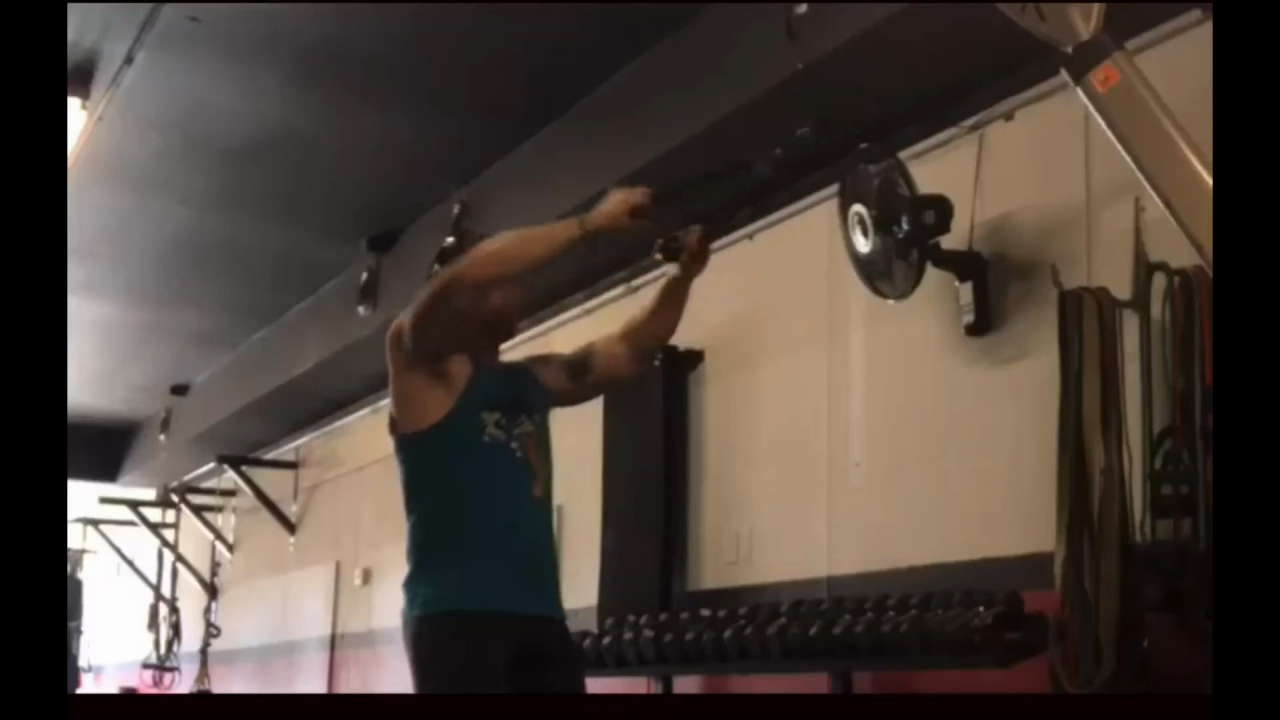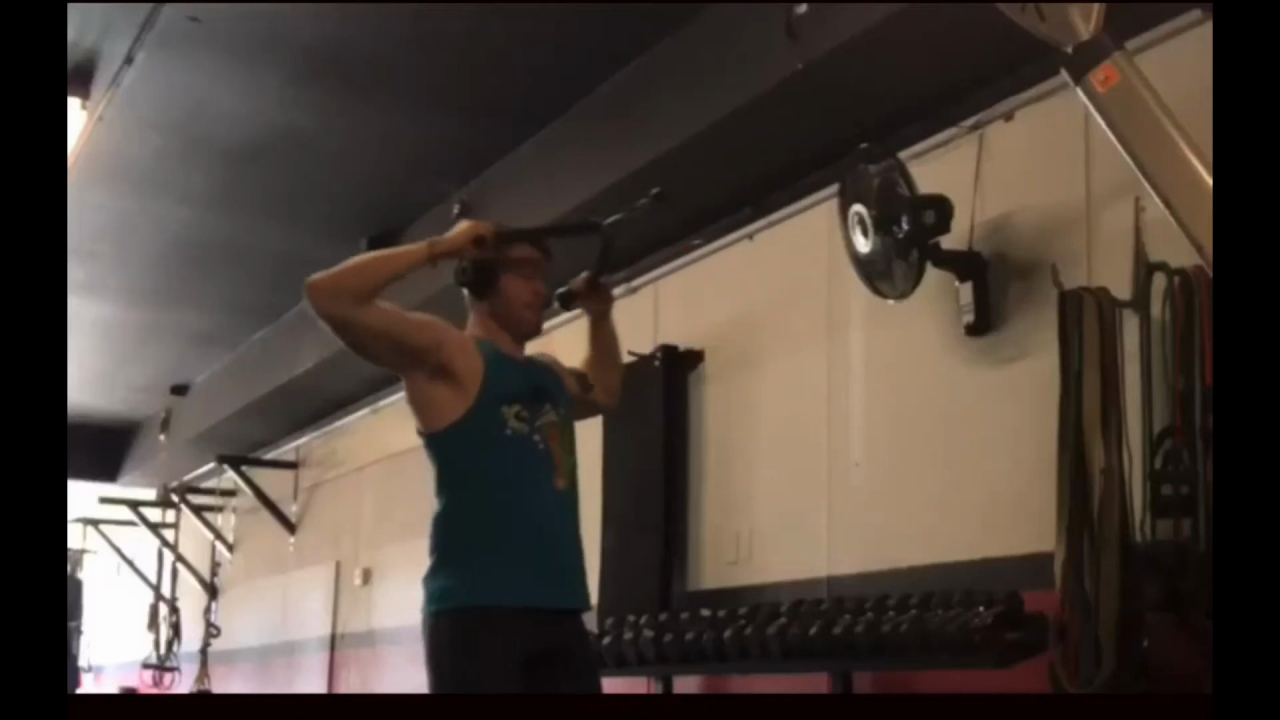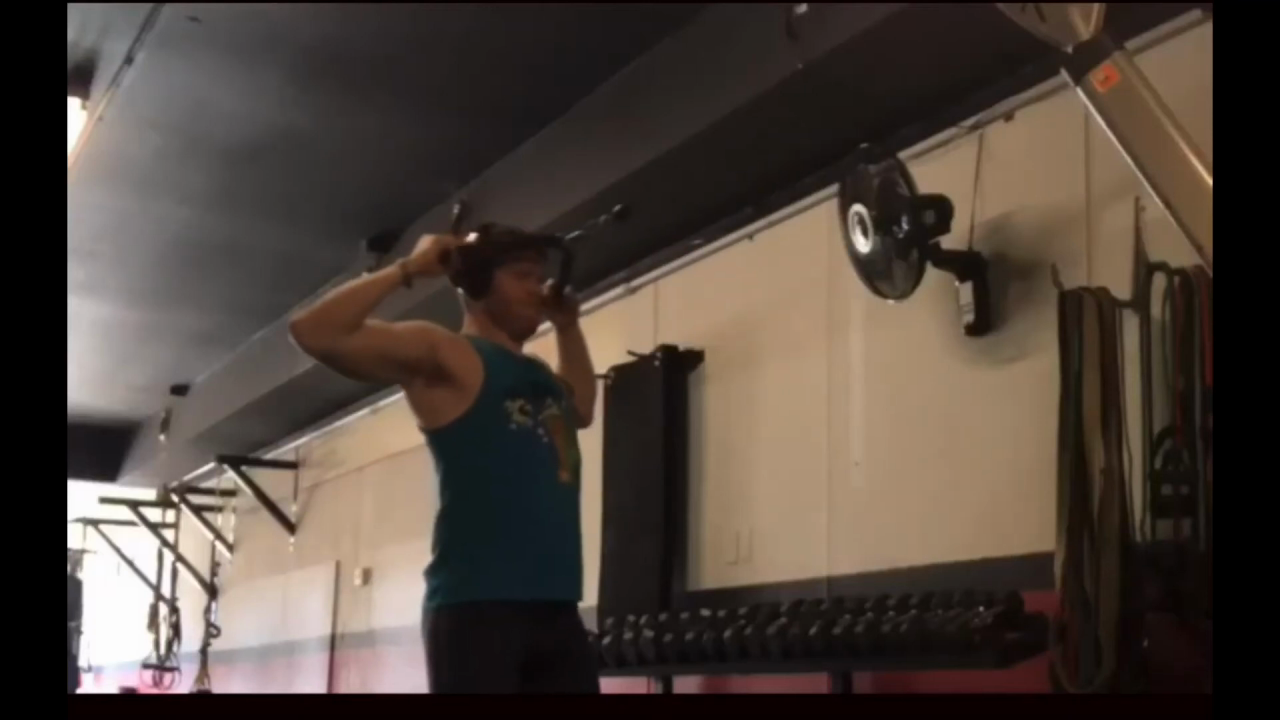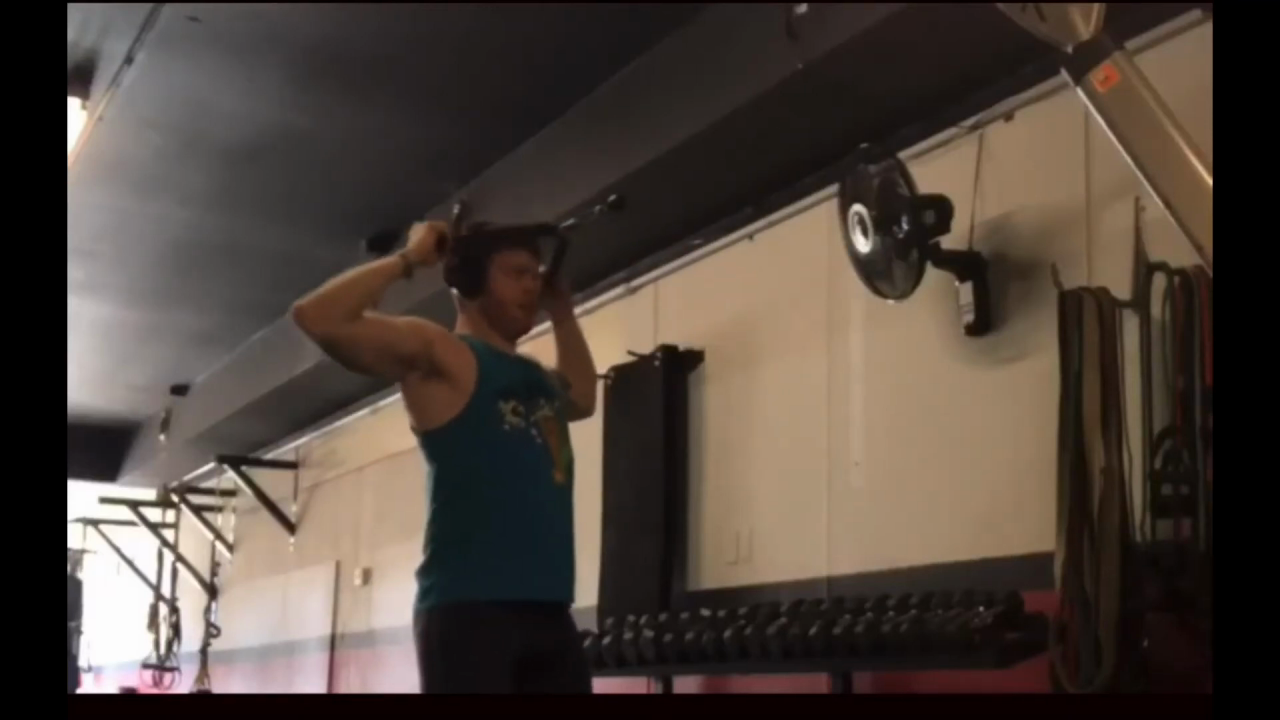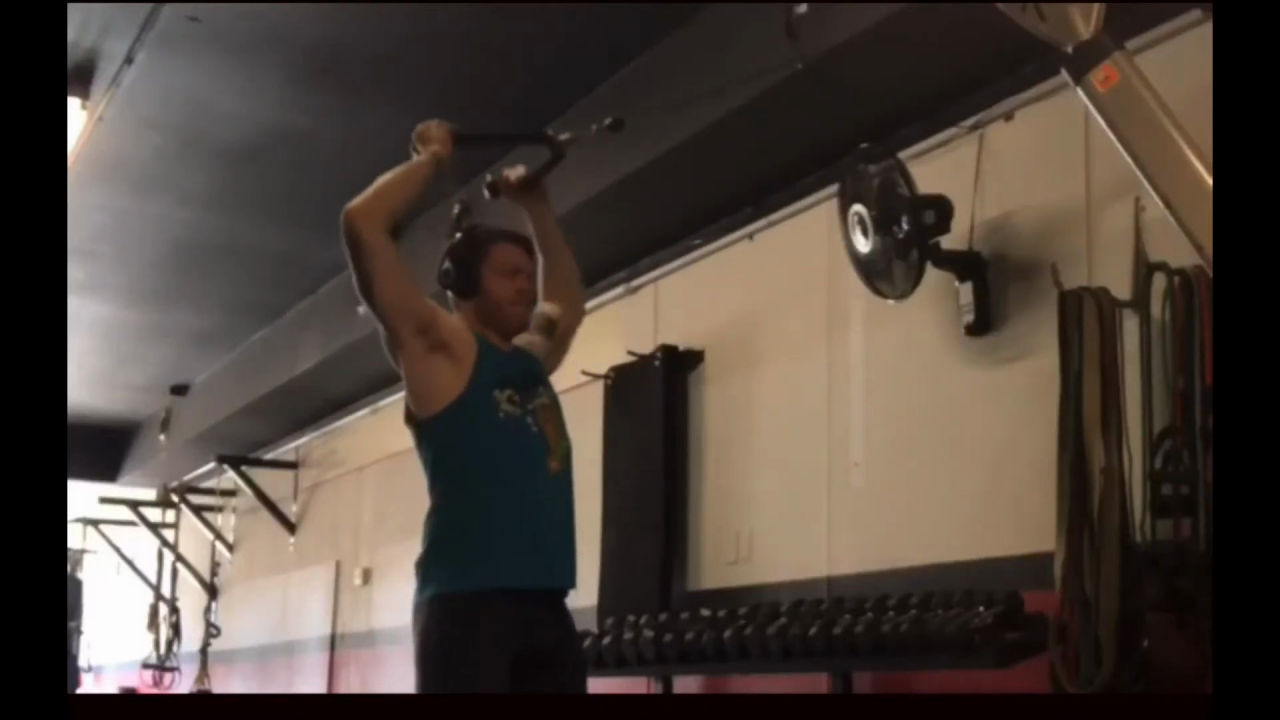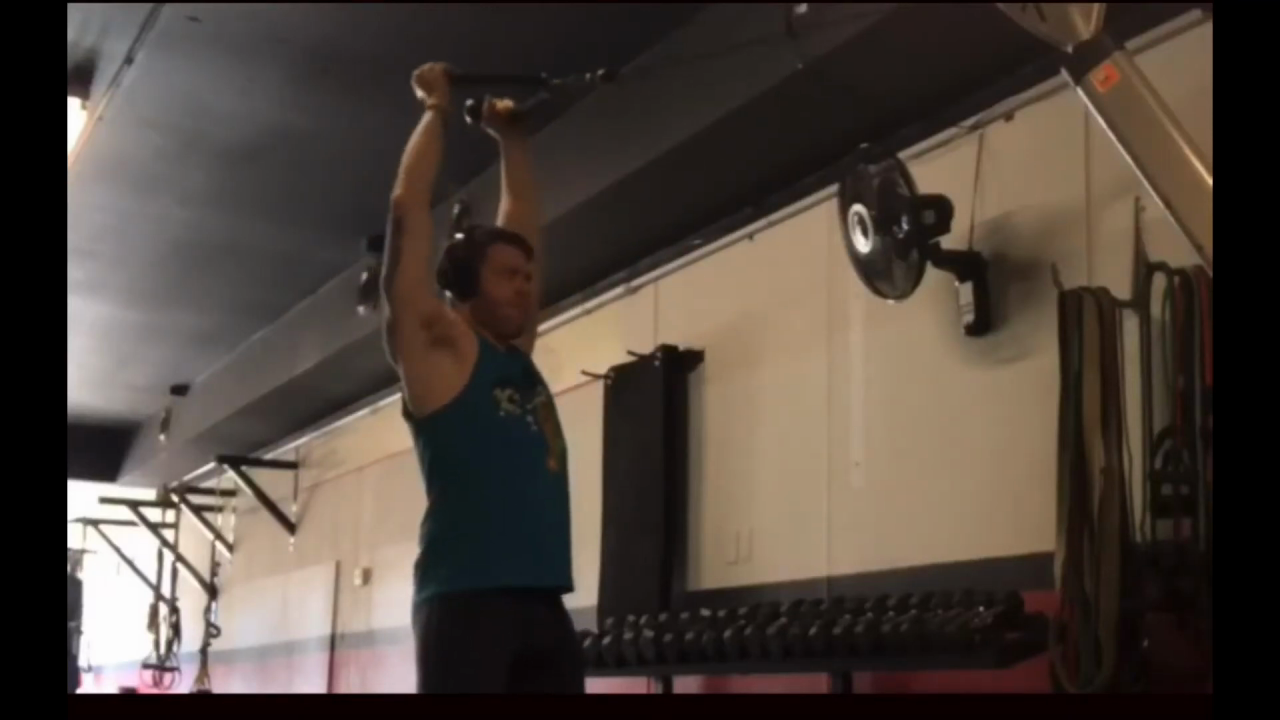
dt=0.5s
person 1, frame 1
left shoulder: (533, 381)
right shoulder: (425, 360)
left elbow: (631, 350)
right elbow: (464, 279)
left wrist: (684, 275)
right wrist: (591, 222)
left hip: (537, 612)
right hip: (455, 613)
person 1, frame 2
left shoulder: (548, 374)
right shoulder: (445, 353)
left elbow: (605, 391)
right elbow: (328, 295)
left wrist: (599, 315)
right wrist: (440, 248)
left hip: (558, 608)
right hip: (476, 608)
person 1, frame 3
left shoulder: (538, 375)
right shoulder: (443, 354)
left elbow: (581, 408)
right elbow: (315, 331)
left wrist: (567, 324)
right wrist: (409, 268)
left hip: (553, 607)
right hip: (476, 605)
person 1, frame 4
left shoulder: (534, 376)
right shoulder: (436, 355)
left elbow: (583, 394)
right elbow: (317, 317)
left wrist: (560, 310)
right wrist: (410, 259)
left hip: (546, 609)
right hip: (468, 606)
person 1, frame 5
left shoulder: (530, 358)
right shoulder: (436, 345)
left elbow: (568, 300)
right elbow: (361, 224)
left wrist: (536, 205)
right wrist: (430, 160)
left hip: (543, 604)
right hip: (467, 601)
person 1, frame 6
left shoulder: (516, 353)
right shoulder: (434, 345)
left elbow: (521, 234)
right elbow: (408, 209)
left wrist: (510, 141)
right wrist: (436, 111)
left hip: (541, 603)
right hip: (466, 600)
